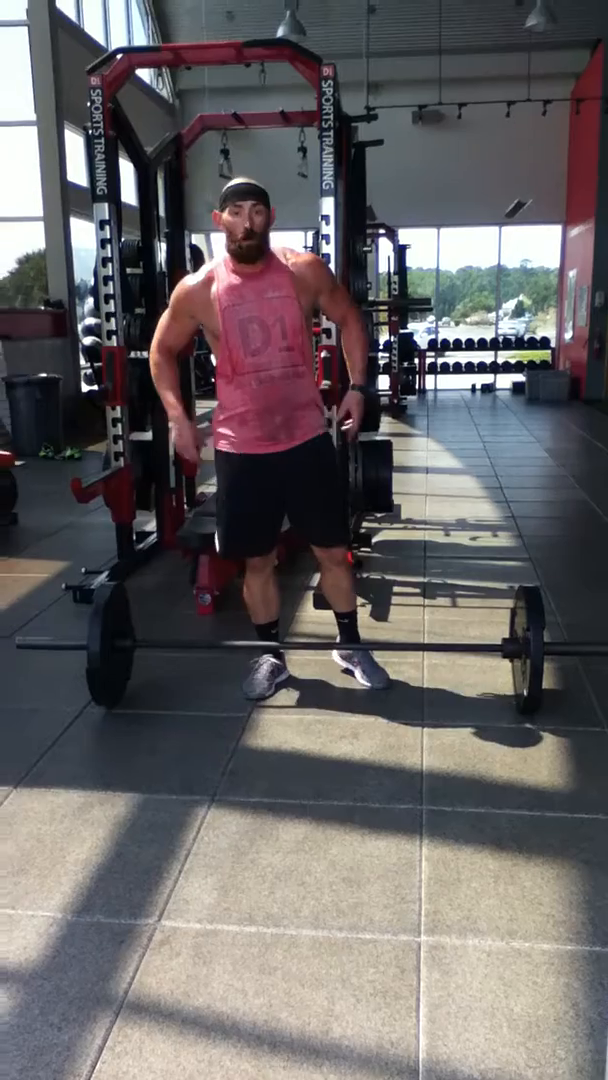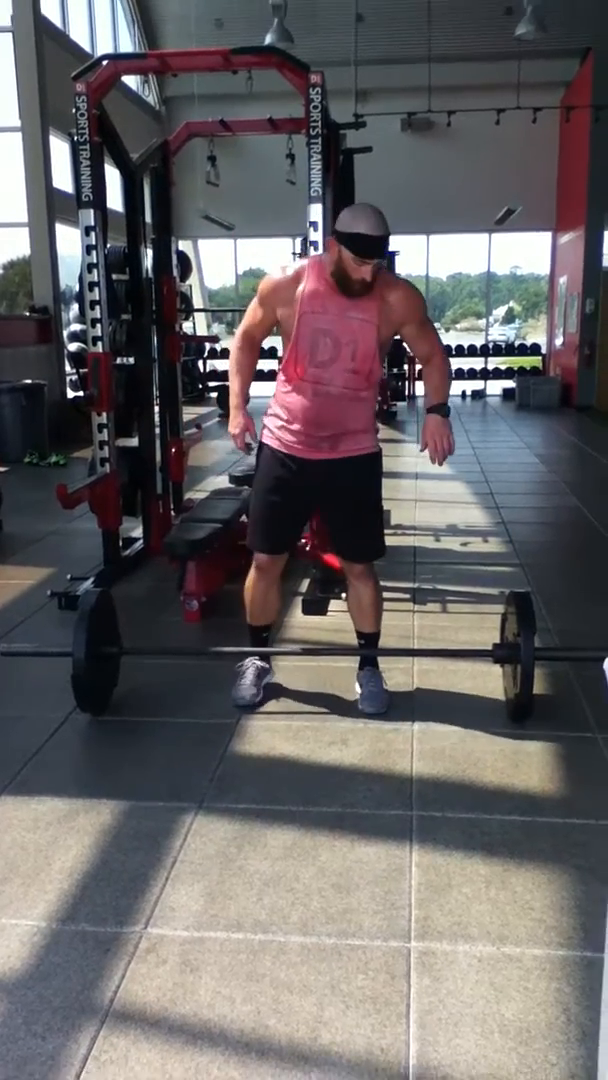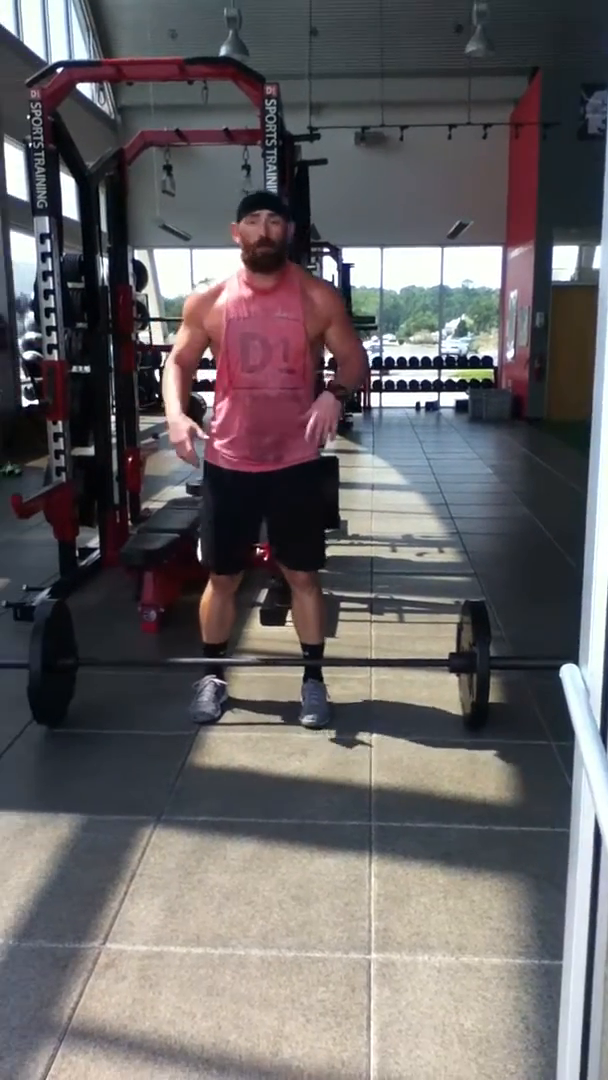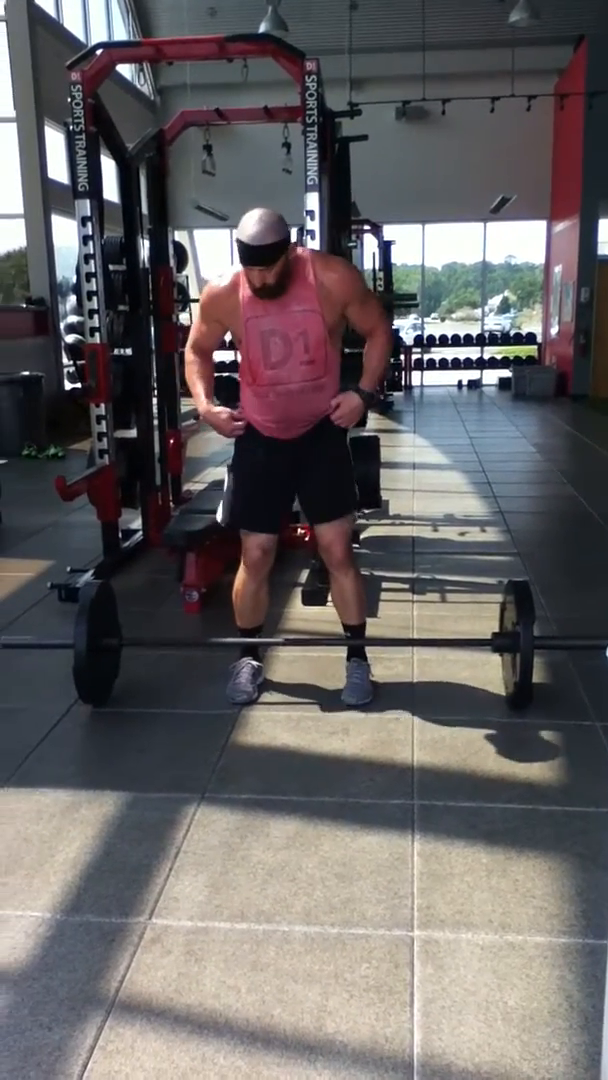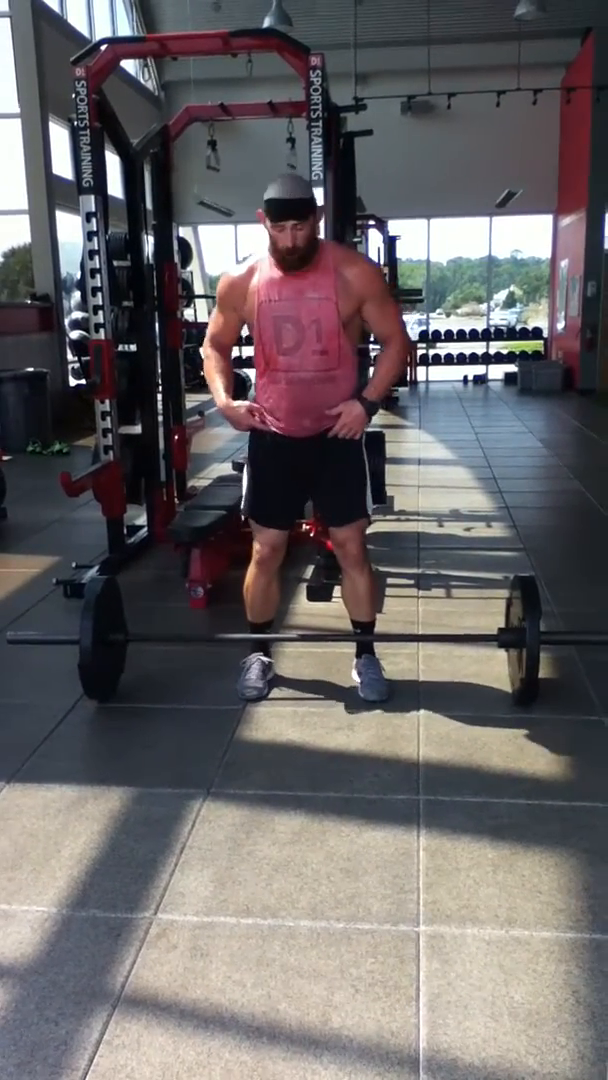
dt=1s
person 1, frame 1
left shoulder: (306, 270)
right shoulder: (196, 290)
left elbow: (349, 320)
right elbow: (162, 351)
left wrist: (357, 386)
right wrist: (177, 418)
left hip: (306, 438)
right hip: (241, 449)
left knee: (333, 551)
right knee: (256, 560)
left ankle: (350, 645)
right ankle: (271, 654)
person 1, frame 2
left shoulder: (398, 298)
right shoulder: (284, 286)
left elbow: (432, 355)
right elbow: (246, 339)
left wrist: (436, 410)
right wrist: (238, 407)
left hip: (353, 453)
right hip: (284, 446)
left knee: (359, 566)
right knee: (266, 559)
left ankle: (368, 665)
right ankle: (257, 657)
person 1, frame 3
left shoulder: (319, 297)
right shoulder: (207, 301)
left elbow: (353, 358)
right elbow: (178, 362)
left wrist: (335, 396)
right wrist: (177, 415)
left hip: (295, 462)
right hip: (228, 463)
left knee: (303, 576)
right knee: (222, 578)
left ankle: (312, 677)
right ankle: (213, 674)
person 1, frame 4
left shoulder: (334, 278)
right shoulder: (220, 295)
left elbow: (378, 330)
right elbow: (196, 351)
left wrist: (364, 393)
right wrist: (205, 404)
left hip: (322, 431)
right hip: (260, 437)
left knee: (337, 550)
right knee: (255, 556)
left ankle: (357, 657)
right ankle: (249, 656)
person 1, frame 5
left shoulder: (355, 273)
right shoulder: (239, 283)
left elbow: (395, 340)
right elbow: (215, 345)
left wrist: (367, 401)
right wrist: (223, 399)
left hip: (337, 434)
right hip: (272, 437)
left knee: (351, 549)
right knee: (265, 553)
left ankle: (365, 654)
right ankle: (259, 653)
